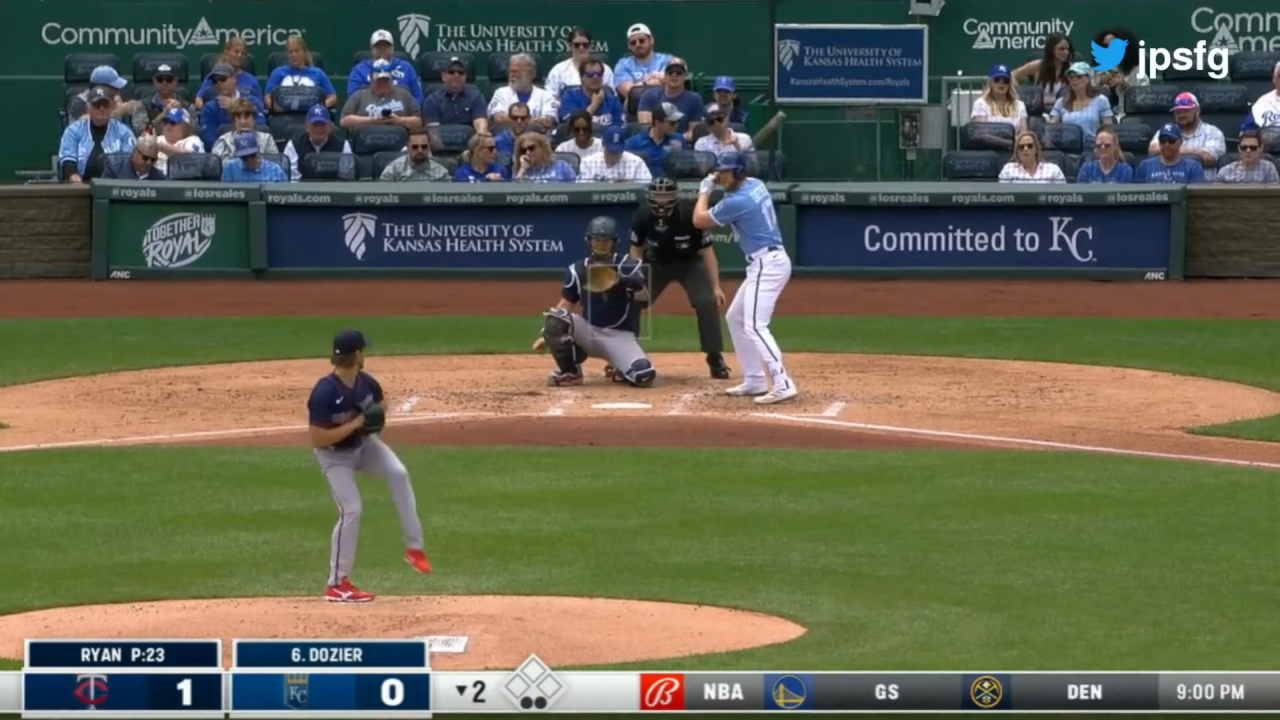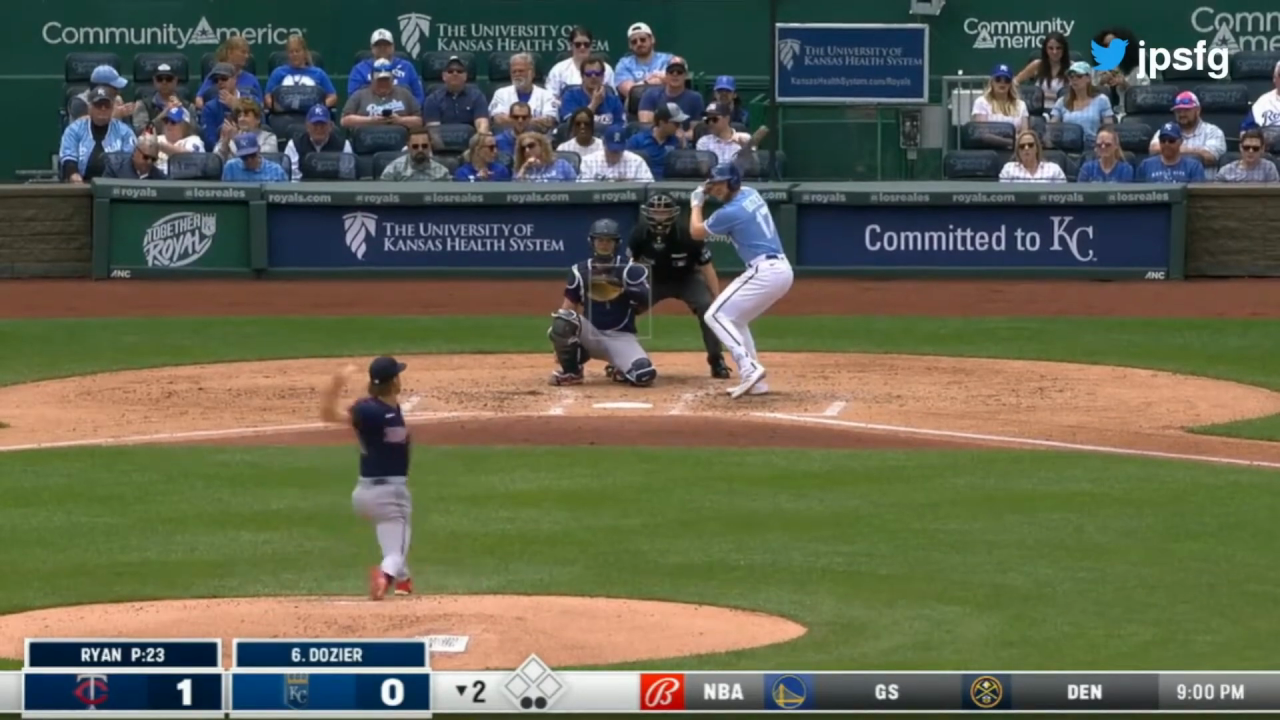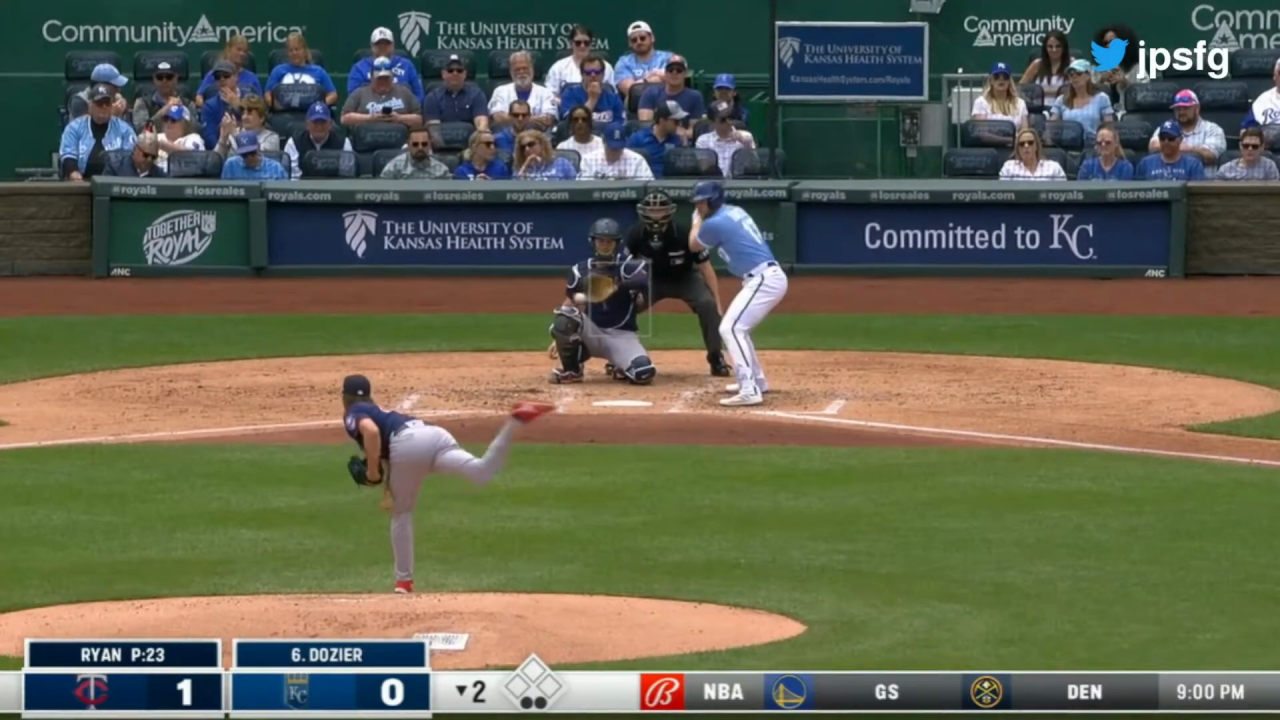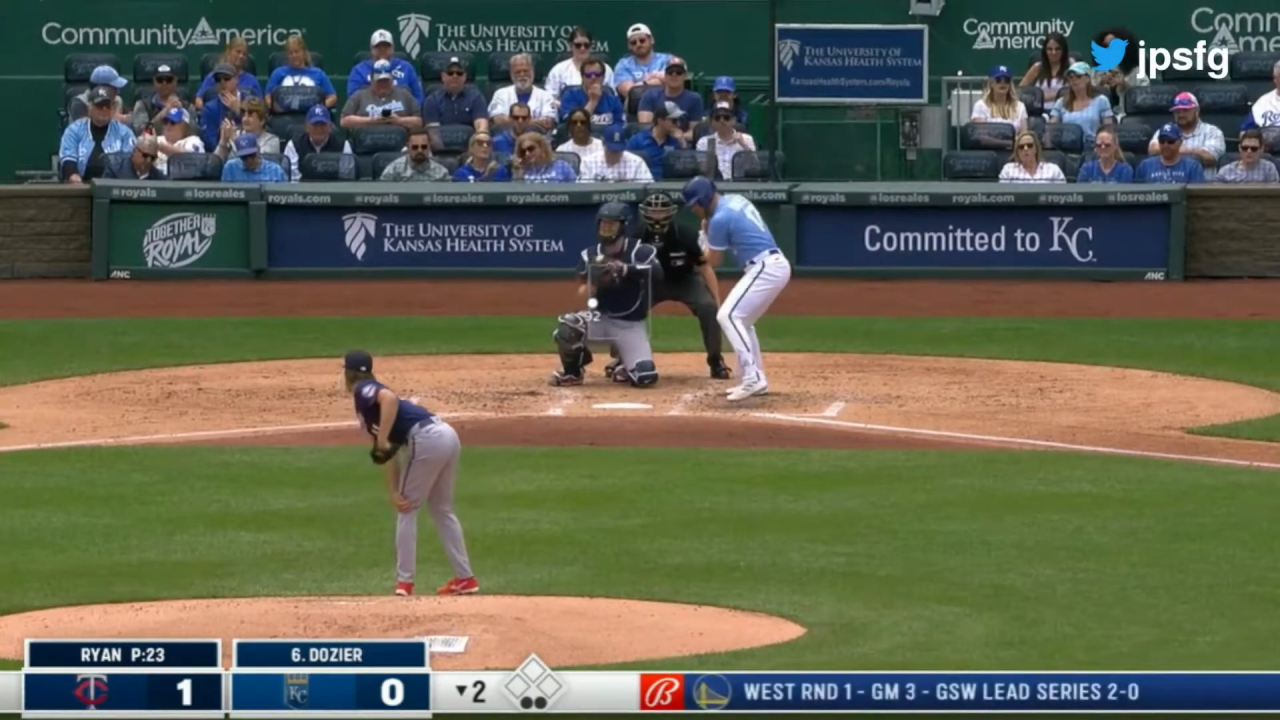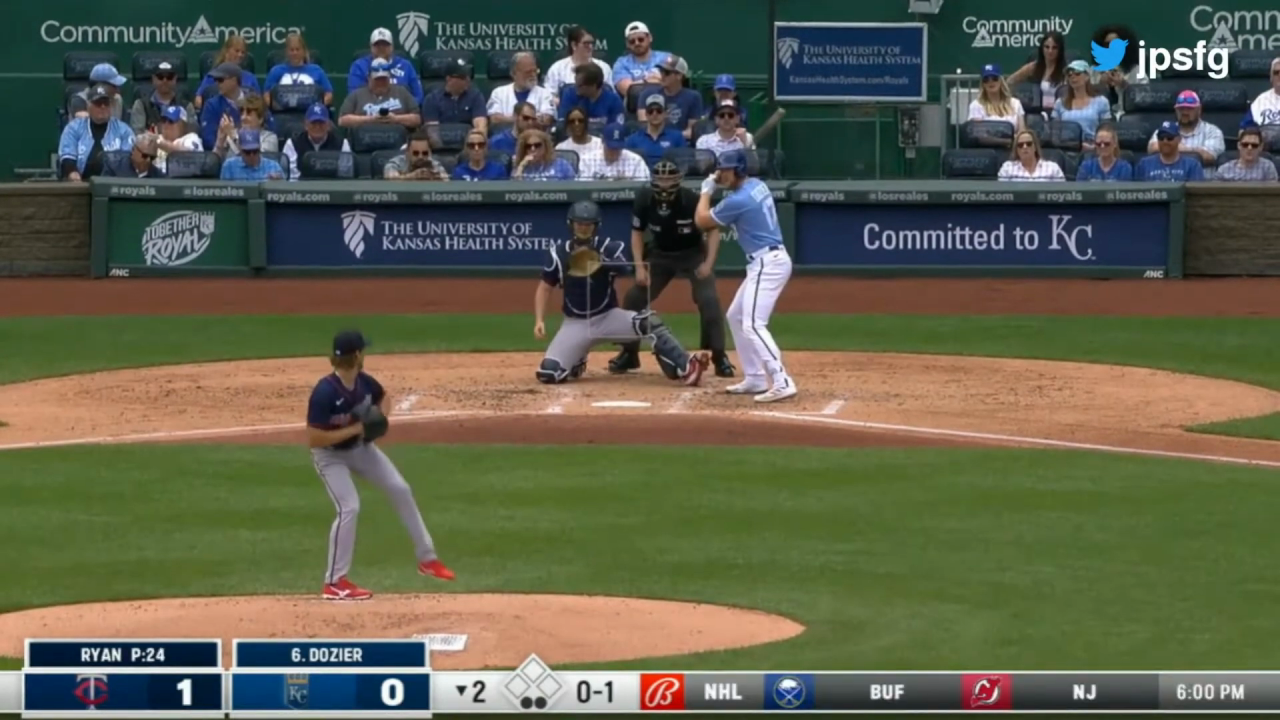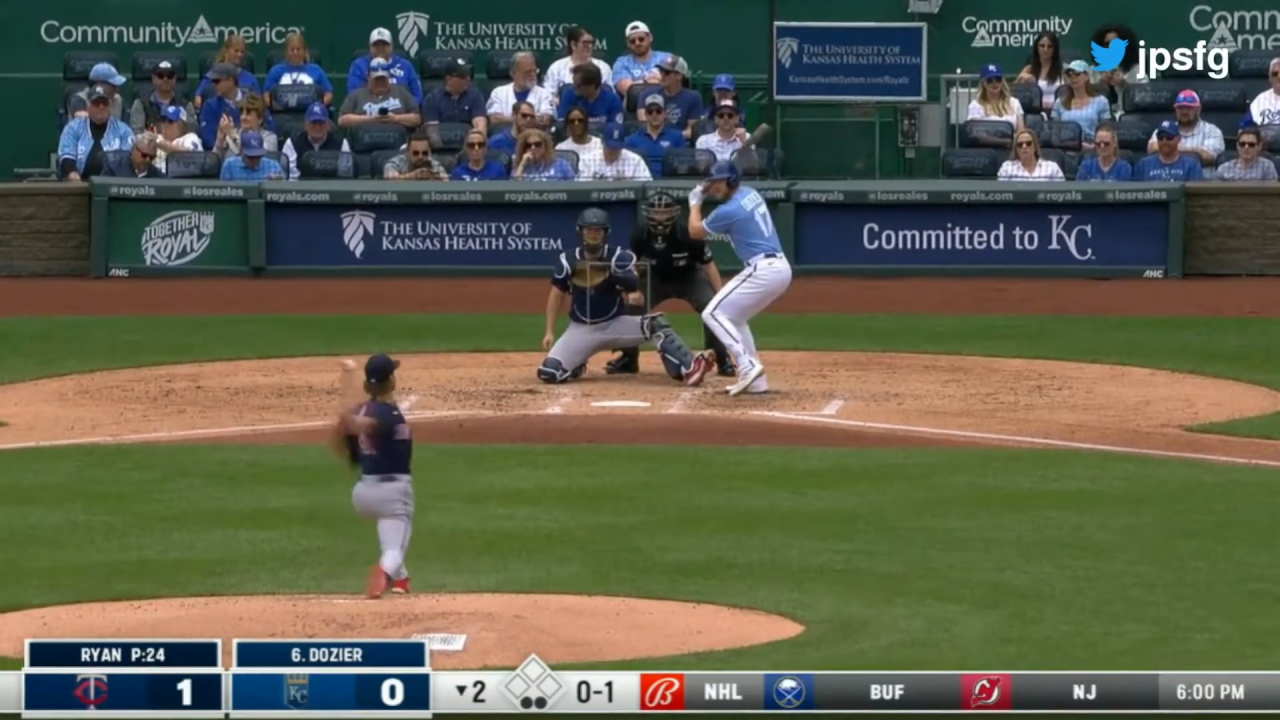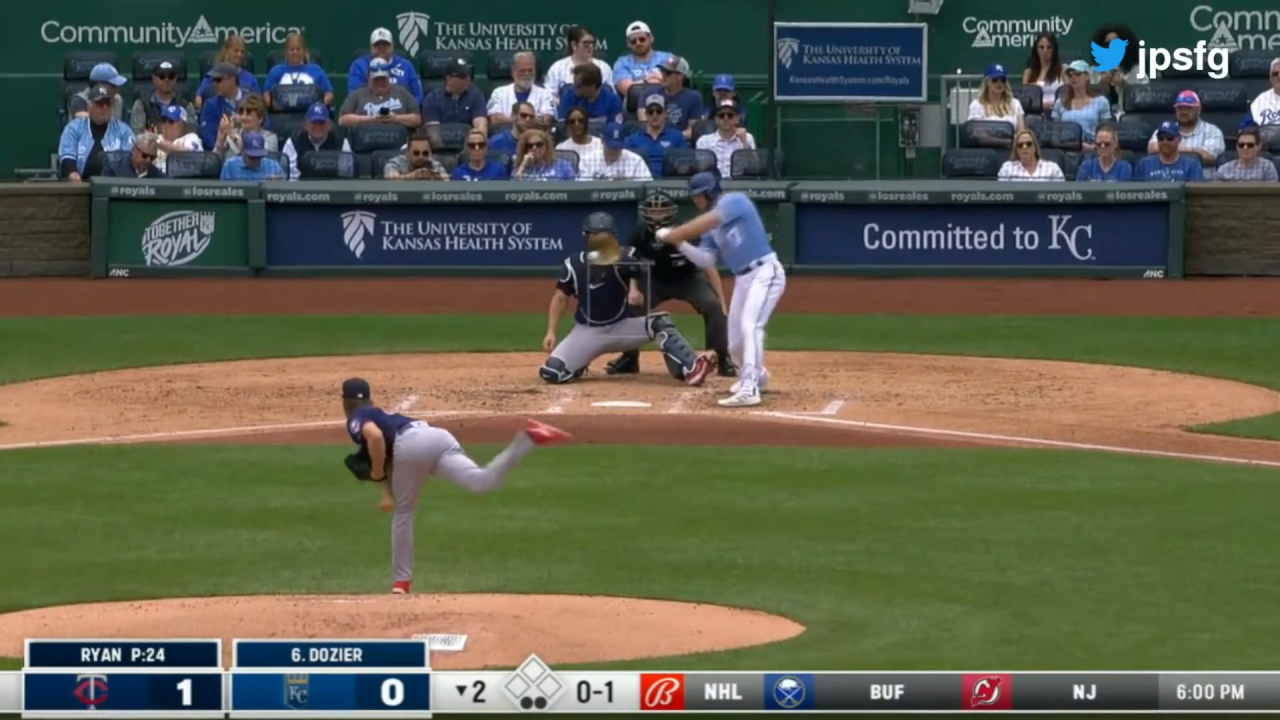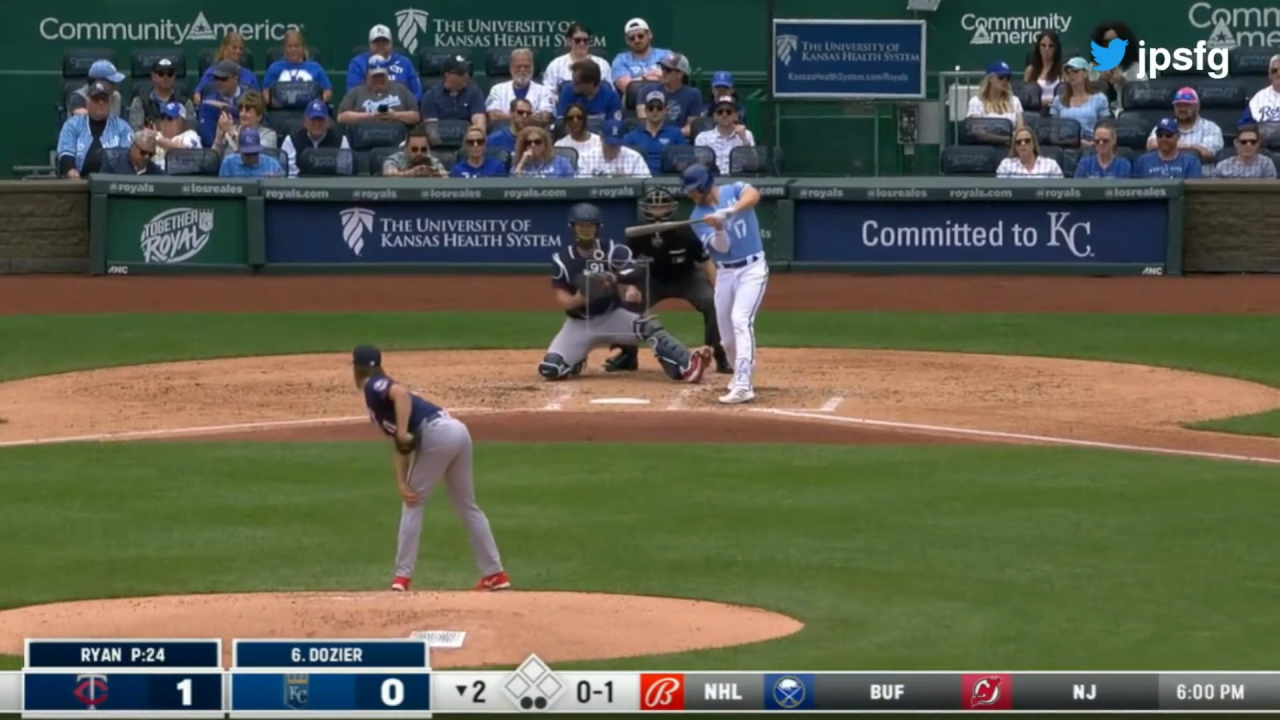
dt=0.5s
person 1, frame 1
left shoulder: (364, 381)
right shoulder: (323, 392)
left elbow: (381, 398)
right elbow: (315, 439)
left wrist: (375, 417)
right wrist: (356, 423)
left hip: (363, 442)
right hip: (334, 455)
left knee: (398, 473)
right knee: (352, 511)
left ankle: (414, 547)
right ankle: (338, 584)
person 1, frame 2
left shoulder: (389, 405)
right shoulder: (371, 411)
right elbow: (329, 414)
right wrist: (338, 381)
left hip: (368, 494)
right hip: (388, 494)
left ankle: (401, 577)
person 1, frame 3
left shoulder: (354, 413)
right shoulder: (378, 411)
left elbow: (371, 431)
right elbow: (390, 465)
left wrist: (372, 472)
right wrist: (389, 496)
left hip: (407, 444)
right hip: (434, 435)
left knee: (400, 513)
right knee: (483, 471)
left ankle: (404, 579)
right ankle: (518, 418)
person 1, frame 4
left shoulder: (364, 389)
right shoulder: (370, 400)
left elbow: (390, 398)
right elbow: (393, 455)
left wrist: (382, 442)
right wrist: (394, 492)
left hip: (427, 440)
right hip: (446, 435)
left knee: (408, 511)
right knee: (443, 511)
left ankle: (406, 581)
right ankle: (465, 577)
person 1, frame 5
left shoulder: (364, 382)
right shoulder: (324, 392)
left elbow: (383, 398)
right elbow: (312, 438)
left wrist: (378, 421)
right wrist: (354, 430)
left hip: (358, 446)
right hip: (328, 455)
left knee: (400, 491)
right knee: (349, 508)
left ankle: (427, 558)
right ankle: (335, 583)
person 1, frame 6
left shoulder: (365, 410)
right shoulder: (385, 412)
right elbow: (351, 421)
left hip: (363, 492)
right hip: (393, 492)
right knee: (393, 554)
left ankle: (398, 576)
right ankle: (386, 571)
person 1, frame 7
left shoulder: (356, 419)
right shoulder: (380, 415)
left elbow: (375, 436)
right elbow: (389, 463)
left wrist: (377, 472)
right wrist: (386, 495)
left hip: (410, 444)
right hip: (437, 437)
left knee: (402, 512)
right knee: (483, 481)
left ankle: (401, 579)
right ankle: (529, 437)
person 1, frame 8
left shoulder: (375, 386)
right shoulder: (379, 398)
left elbow: (401, 392)
right elbow: (402, 446)
left wrist: (403, 433)
right wrist: (402, 483)
left hip: (436, 435)
right hip: (457, 432)
left knee: (414, 506)
right knee: (468, 507)
left ankle: (403, 576)
right ankle: (495, 573)
person 2, frame 1
left shoulder: (737, 201)
right shoulder: (756, 185)
left elbow: (699, 220)
left wrist: (704, 191)
right wrist: (718, 181)
left hip: (766, 265)
right hip: (772, 262)
left knee: (755, 326)
right knee: (736, 318)
left ankle: (783, 385)
right ankle: (755, 381)
person 2, frame 2
left shoulder: (730, 212)
right shoulder: (751, 193)
left elbow: (696, 233)
left wrist: (696, 203)
right wrist: (709, 192)
left hip: (764, 271)
right hip: (781, 270)
left knee: (716, 316)
right knee: (734, 320)
left ankle: (750, 369)
right ankle: (753, 380)
person 2, frame 3
left shoulder: (714, 223)
right shoulder: (734, 210)
left elbow: (694, 246)
left wrist: (696, 223)
left hip: (764, 280)
right hip: (770, 278)
left knee: (730, 328)
right knee: (738, 326)
left ankle: (749, 390)
right ankle: (755, 380)
person 2, frame 4
left shoulder: (719, 219)
right shoulder: (735, 200)
left elbow: (713, 261)
left wrist: (705, 240)
left hip: (765, 268)
right hip: (775, 266)
left knee: (728, 315)
right knee: (742, 320)
left ankle: (752, 377)
right ankle: (755, 379)
person 2, frame 5
left shoulder: (738, 200)
right shoulder: (757, 185)
left elbow: (702, 221)
left wrist: (706, 190)
right wrist: (719, 182)
left hip: (767, 264)
right hip: (771, 261)
left knee: (753, 324)
right knee: (736, 316)
left ankle: (782, 383)
right ankle: (756, 379)
person 2, frame 6
left shoulder: (728, 211)
right shoulder: (750, 193)
left elbow: (695, 232)
left wrist: (694, 202)
right wrist: (708, 192)
left hip: (763, 270)
right hip: (779, 269)
left knee: (713, 314)
right knee: (733, 318)
left ankle: (748, 366)
right ankle: (754, 380)
person 2, frame 7
left shoulder: (735, 200)
right shoulder: (709, 229)
left elbow: (703, 226)
right elbow: (706, 261)
left wrist: (670, 234)
right wrist: (680, 244)
left hip: (767, 274)
right hip: (743, 279)
left knee: (750, 327)
right knee: (735, 340)
left ankle: (748, 391)
right ankle: (756, 375)
person 2, frame 8
left shoulder: (735, 190)
right shoulder: (699, 216)
left elbow: (753, 196)
right elbow: (722, 247)
left wrist: (728, 212)
right wrist: (718, 228)
left hip: (753, 269)
right hip: (725, 274)
left knee: (740, 321)
right knee: (727, 333)
left ankle: (743, 386)
right ankle: (743, 371)
person 3, frame 1
left shoulder: (690, 216)
right shoulder: (642, 216)
left elbow: (707, 252)
right elbow: (636, 250)
left wrist: (716, 286)
left hip: (690, 264)
right hip: (656, 263)
left knee: (707, 302)
left ankle: (715, 358)
person 3, frame 2
left shoulder: (688, 235)
right shoulder: (639, 234)
left elbow: (707, 268)
left hip: (687, 279)
right hip: (653, 280)
left knee: (708, 307)
left ankle: (716, 360)
person 3, frame 3
left shoulder: (685, 233)
right shoulder: (635, 234)
left elbow: (705, 267)
left wrist: (717, 301)
left hip: (686, 278)
right hip: (652, 281)
left knee: (707, 305)
left ankle: (716, 357)
person 3, frame 4
left shoulder: (687, 234)
right shoulder: (635, 235)
left elbow: (705, 268)
right elbow: (626, 267)
left wrist: (717, 302)
right wrist: (626, 293)
left hip: (685, 280)
right hip: (651, 281)
left knee: (708, 307)
right knee: (621, 308)
left ankle: (715, 360)
right ankle: (622, 359)
person 3, frame 5
left shoulder: (693, 200)
right shoulder: (644, 200)
left elbow: (713, 231)
right elbow: (637, 233)
left wrist: (709, 262)
right wrist: (640, 268)
left hip: (693, 254)
right hip: (660, 255)
left knee: (709, 300)
right knee: (634, 297)
left ankle: (719, 356)
right ankle: (629, 353)
person 3, frame 6
left shoulder: (688, 235)
right shoulder: (640, 234)
left elbow: (709, 266)
left hip: (689, 278)
right hip: (655, 279)
right knee: (628, 307)
left ankle: (722, 358)
right ankle: (629, 358)
person 3, frame 7
right shoulder: (639, 236)
left elbow: (708, 266)
left wrist: (722, 300)
left hip: (688, 279)
right hip: (655, 281)
left knee: (713, 306)
left ankle: (723, 358)
right ankle: (629, 357)
person 3, frame 8
left shoulder: (684, 232)
right shoulder: (638, 233)
left elbow: (706, 263)
left hip: (687, 277)
right hip: (654, 279)
left knee: (712, 303)
right knee: (626, 304)
left ankle: (721, 356)
right ankle: (628, 354)
person 4, frame 1
left shoulder: (627, 264)
right shoulder: (577, 270)
left elbow: (640, 284)
right elbow: (564, 306)
left wrist: (618, 279)
right wrist: (548, 336)
left hip: (619, 335)
right hip: (588, 332)
left knee: (643, 376)
right knee: (555, 318)
left ankle: (620, 369)
right ankle: (570, 371)
person 4, frame 2
left shoulder: (631, 270)
right shoulder: (579, 271)
left elbow: (646, 301)
right elbow: (568, 306)
left wrist: (623, 289)
right wrist: (561, 340)
left hip: (621, 337)
right hip: (590, 334)
left knee: (645, 375)
right knee: (562, 319)
left ankle: (620, 370)
right ankle: (571, 372)
person 4, frame 3
left shoulder: (629, 265)
right shoulder: (580, 271)
left elbow: (644, 282)
right elbow: (570, 306)
left wrist: (616, 284)
right wrist: (559, 339)
left hip: (621, 335)
right hip: (591, 333)
left knee: (643, 373)
right knee: (564, 316)
left ankle: (620, 367)
right ankle: (572, 370)
person 4, frame 4
left shoulder: (640, 251)
right shoulder: (589, 255)
left elbow: (657, 274)
right elbow: (583, 296)
left wrist: (625, 268)
right wrist: (594, 283)
left hip: (630, 326)
right hip: (599, 320)
left knee: (646, 376)
right knee: (567, 328)
left ankle: (625, 369)
right ankle: (573, 372)
person 4, frame 5
left shoulder: (608, 247)
right shoulder: (558, 253)
left elbow: (624, 268)
right elbow: (544, 288)
left wrist: (601, 263)
right wrist: (539, 320)
left hip: (608, 317)
right hip: (575, 324)
left knee: (649, 323)
right knee: (548, 374)
left ankle: (685, 368)
right ankle: (575, 363)
person 4, frame 6
left shoulder: (619, 256)
right shoulder: (567, 260)
left elbow: (633, 284)
right elbow: (557, 296)
left wrist: (607, 275)
right wrist: (549, 332)
left hip: (615, 324)
right hip: (581, 329)
left knee: (656, 324)
right knee: (548, 373)
left ankle: (689, 369)
right ankle: (576, 366)
person 4, frame 7
left shoulder: (621, 256)
right shoulder: (574, 264)
left elbow: (640, 271)
right elbow: (560, 298)
left wrist: (621, 263)
right wrist: (551, 332)
left hip: (622, 327)
right hip: (587, 332)
left knee: (660, 323)
right knee: (551, 372)
left ankle: (691, 368)
right ankle: (578, 366)
person 4, frame 8
left shoulder: (614, 251)
right shoulder: (561, 259)
left elbow: (639, 275)
right elbow: (561, 299)
left wrist: (615, 277)
right wrist: (576, 299)
left hip: (613, 317)
right hip: (579, 325)
left knee: (648, 327)
right knee: (550, 369)
left ankle: (687, 365)
right ankle: (576, 361)
